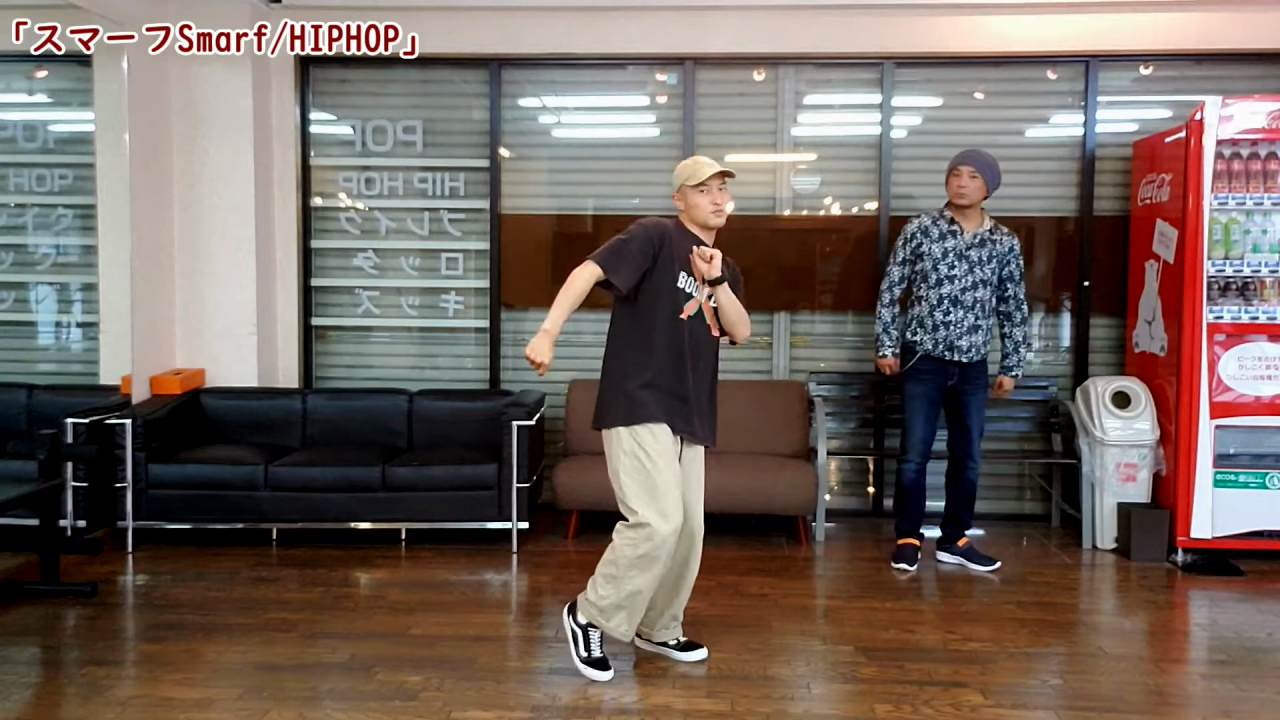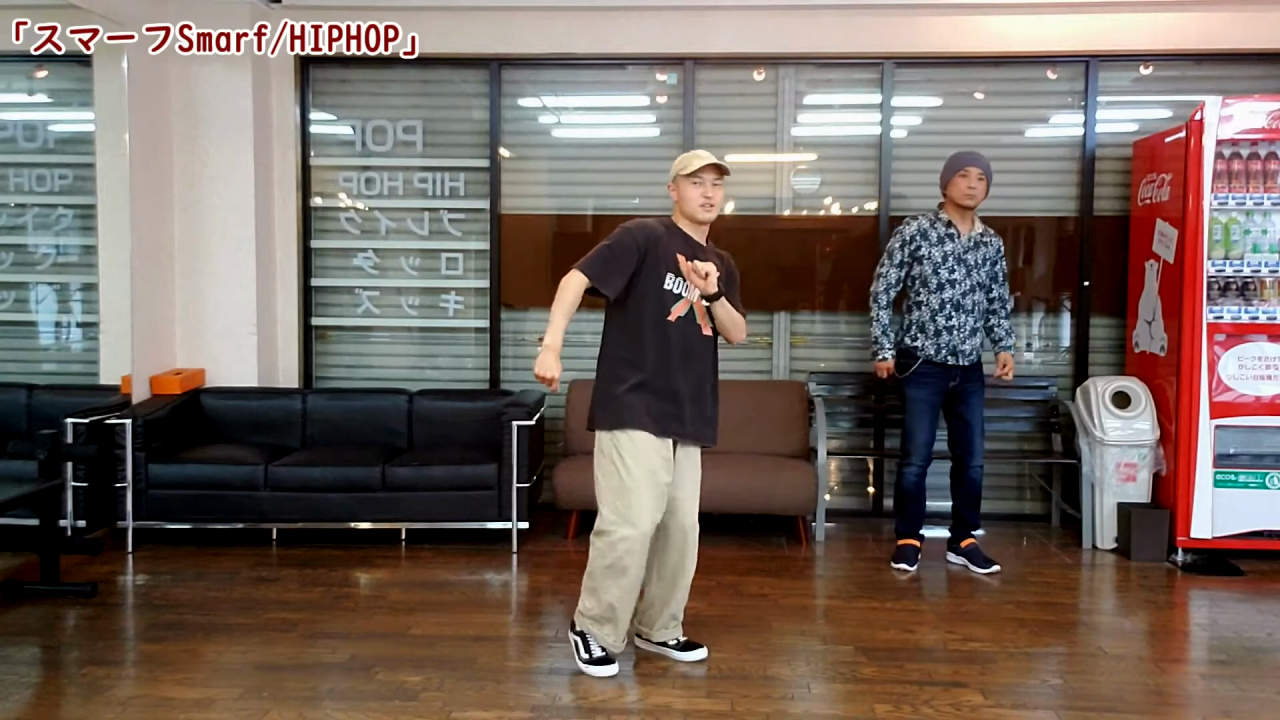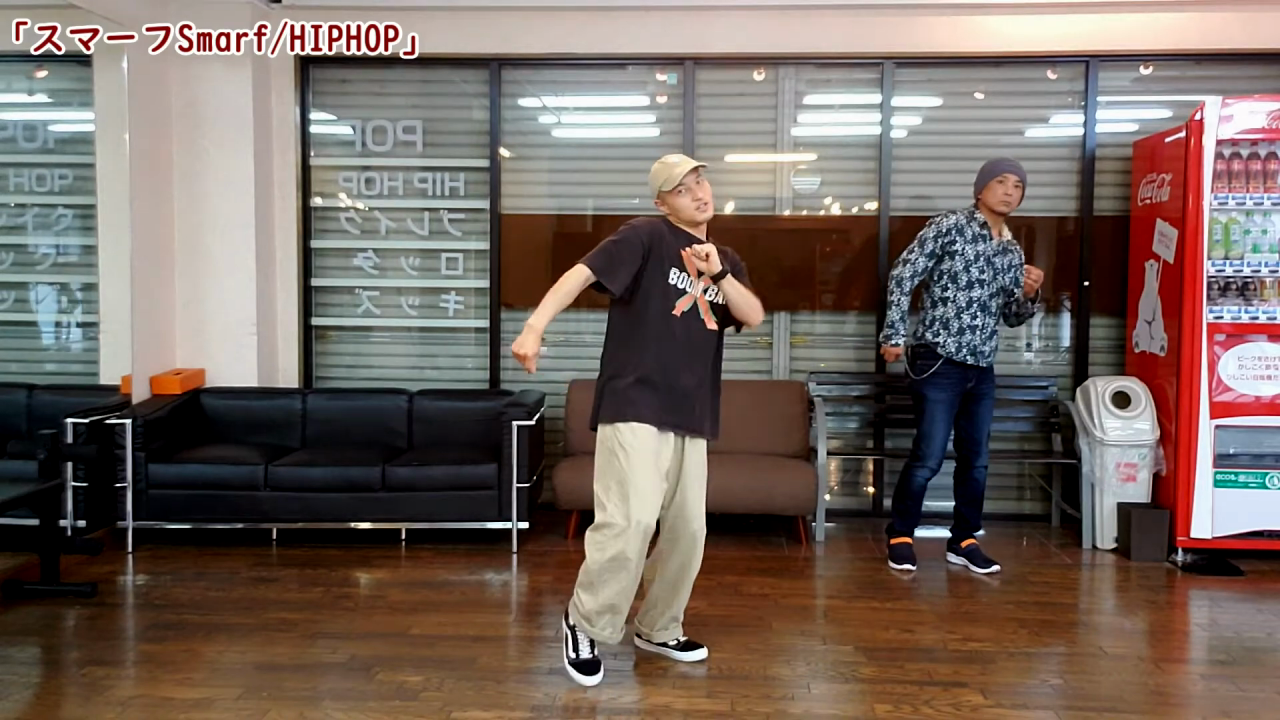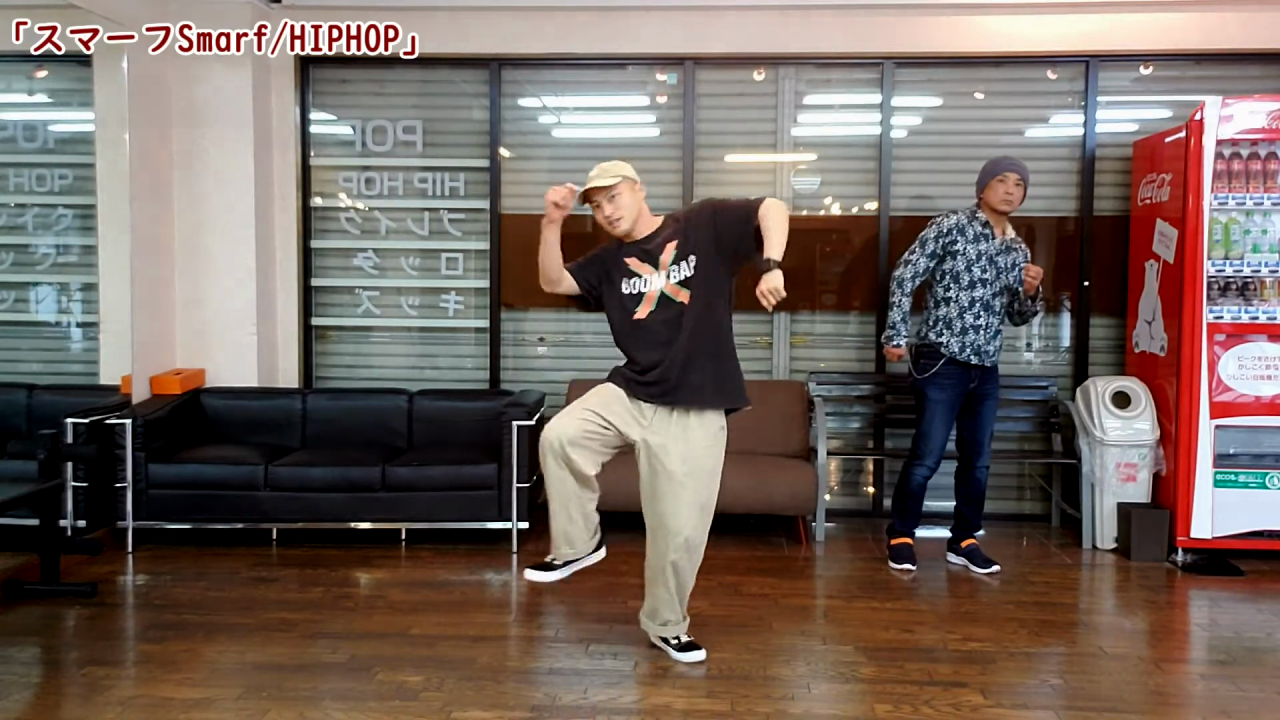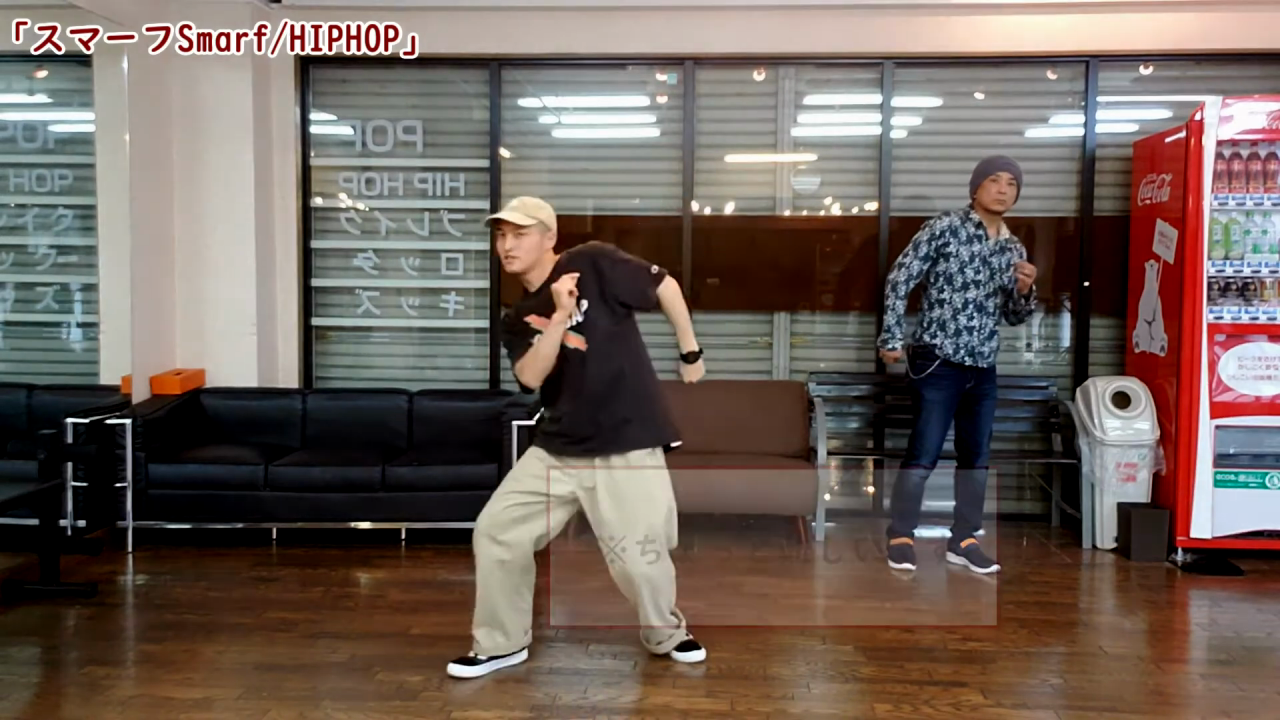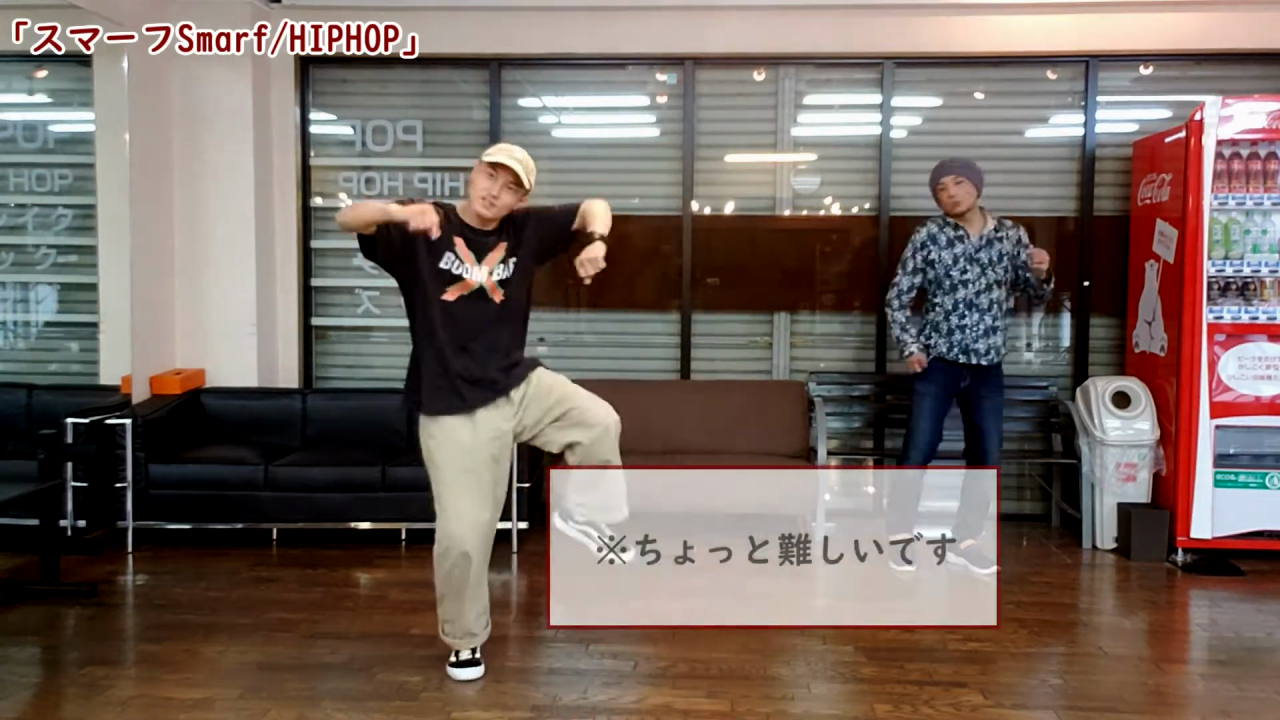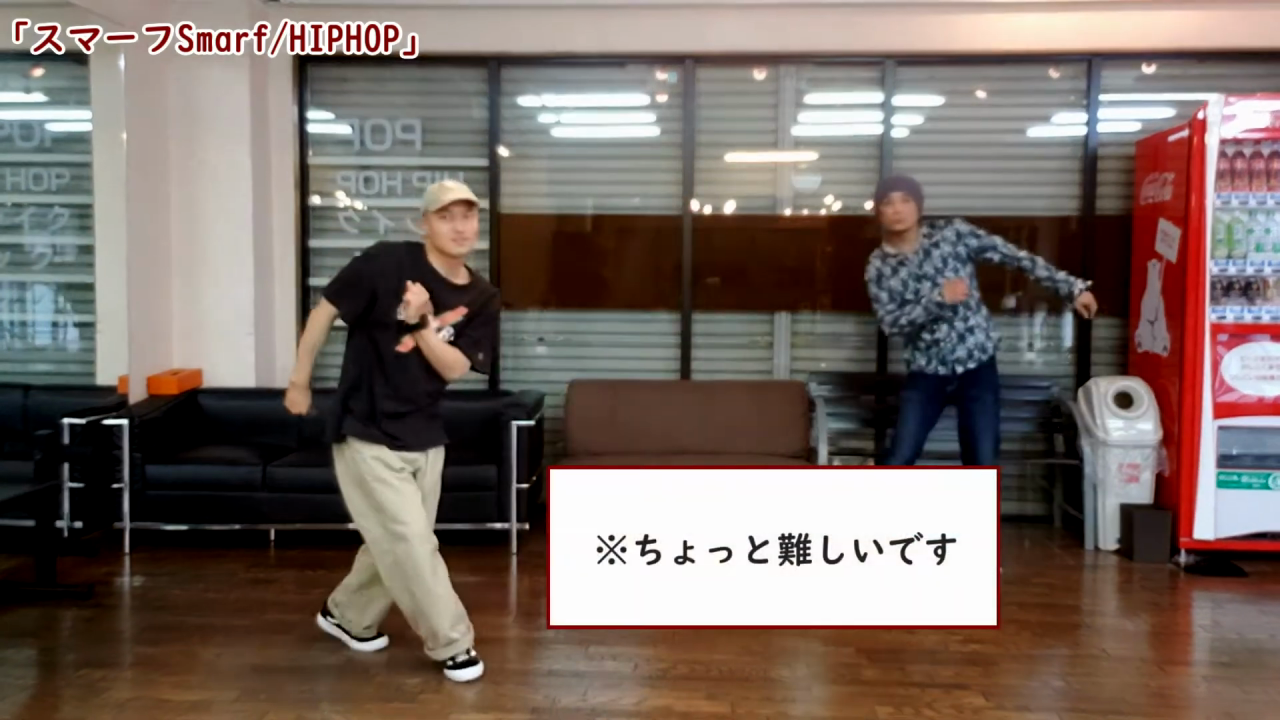
dt=0.5s
person 1, frame 1
left shoulder: (727, 269)
right shoulder: (655, 236)
left elbow: (741, 332)
right elbow: (588, 271)
left wrist: (716, 281)
right wrist: (548, 332)
left hip: (689, 416)
right hip: (637, 407)
left knee: (687, 529)
right knee: (656, 522)
left ankle: (658, 629)
right ankle: (590, 615)
person 1, frame 2
left shoulder: (722, 265)
right shoulder: (642, 238)
left elbow: (738, 334)
right elbow: (577, 278)
left wrist: (713, 295)
right wrist: (551, 346)
left hip: (686, 416)
right hip: (631, 409)
left knee: (680, 528)
right knee: (629, 526)
left ankle: (658, 628)
right ankle: (592, 628)
person 1, frame 3
left shoulder: (723, 259)
right shoulder: (645, 237)
left elbow: (752, 316)
right elbow: (581, 273)
left wrist: (717, 271)
right wrist: (535, 326)
left hip: (690, 415)
right hip: (634, 406)
left knee: (687, 529)
right knee: (630, 519)
left ankle: (659, 630)
right ankle: (585, 629)
person 1, frame 4
left shoulder: (705, 222)
right shoulder: (609, 261)
left elbow: (772, 207)
right elbow: (553, 282)
left wrist: (771, 265)
right wrist: (551, 222)
left hip: (696, 404)
right hip: (630, 391)
left knee: (680, 524)
right knee: (559, 438)
left ankle: (665, 625)
right ankle: (577, 544)
person 1, frame 5
left shoulder: (594, 263)
right shoulder: (516, 318)
left elbow: (662, 285)
right elbow: (532, 377)
left wrist: (690, 351)
right wrist: (556, 309)
left hip: (624, 445)
right hip: (556, 448)
left knee: (639, 554)
right knee: (495, 532)
left ankle: (666, 632)
right ankle: (501, 644)
person 1, frame 6
left shoulder: (524, 229)
right shoulder: (423, 226)
left elbow: (593, 209)
right elbow: (349, 218)
left wrist: (595, 241)
right wrist: (401, 212)
left hip: (516, 383)
right hip: (449, 401)
left knee: (599, 422)
right knee: (462, 533)
left ankle: (581, 513)
right ankle: (464, 639)
person 1, frame 7
left shoulder: (483, 299)
right shoulder: (386, 262)
left elbow: (453, 368)
right elbow: (326, 309)
left wrist: (421, 323)
right wrist: (299, 377)
left hip: (425, 435)
right hip: (368, 432)
left knee: (402, 544)
right knee: (408, 539)
left ankle: (346, 617)
right ankle: (453, 644)
person 2, frame 1
left shoulder: (1005, 243)
right shoulder: (920, 229)
left elbow: (1014, 308)
right elbow: (890, 289)
left wrist: (1012, 366)
right wrist: (886, 345)
left hip: (972, 366)
right hip: (923, 360)
left knee: (968, 457)
right knee: (914, 454)
left ankle: (954, 539)
right ankle: (907, 537)
person 2, frame 2
left shoulder: (992, 244)
right shoulder: (915, 231)
left elbow: (998, 305)
right elbow: (882, 290)
left wrist: (1004, 348)
right wrist: (884, 348)
left hip: (969, 368)
right hip: (922, 364)
left knee: (971, 459)
right knee: (916, 457)
left ankle: (963, 540)
right ankle: (908, 538)
person 2, frame 3
left shoulder: (1013, 252)
right shoulder: (949, 226)
left elbow: (1012, 316)
right elbow: (903, 276)
left wrist: (1030, 296)
right wrist: (894, 334)
left hip: (981, 369)
right hip: (937, 363)
left knee: (976, 460)
right knee: (928, 456)
left ankle: (963, 540)
right ankle: (900, 535)
person 2, frame 4
left shoulder: (1018, 250)
right shoulder: (951, 226)
left elbow: (1017, 316)
right elbow: (905, 276)
left wrist: (1031, 293)
right wrist: (896, 335)
left hip: (986, 369)
right hip: (941, 363)
left knee: (977, 460)
right knee: (926, 456)
left ankle: (963, 540)
right ankle: (900, 536)
person 2, frame 5
left shoulder: (1014, 250)
right shoulder: (944, 227)
left elbow: (1014, 316)
right elbow: (900, 279)
left wrist: (1025, 290)
right wrist: (891, 338)
left hip: (983, 369)
right hip: (938, 363)
left knee: (977, 460)
right knee: (924, 457)
left ankle: (963, 539)
right ankle: (900, 535)
person 2, frame 6
left shoulder: (1011, 236)
right shoulder: (929, 236)
left elbow: (1033, 294)
right elbow: (898, 295)
left wrist: (1041, 273)
right wrist: (909, 345)
left hip: (987, 367)
right hip: (937, 362)
left knee: (986, 457)
right knee: (918, 450)
left ankle: (966, 538)
right ankle: (899, 531)
person 2, frame 7
left shoulder: (953, 234)
right shoulder: (878, 266)
left elbow: (1016, 258)
right elbow: (890, 323)
left wrist: (1072, 287)
right wrist: (939, 299)
left hip: (976, 368)
right hip: (925, 373)
left knee: (982, 464)
right knee: (898, 461)
